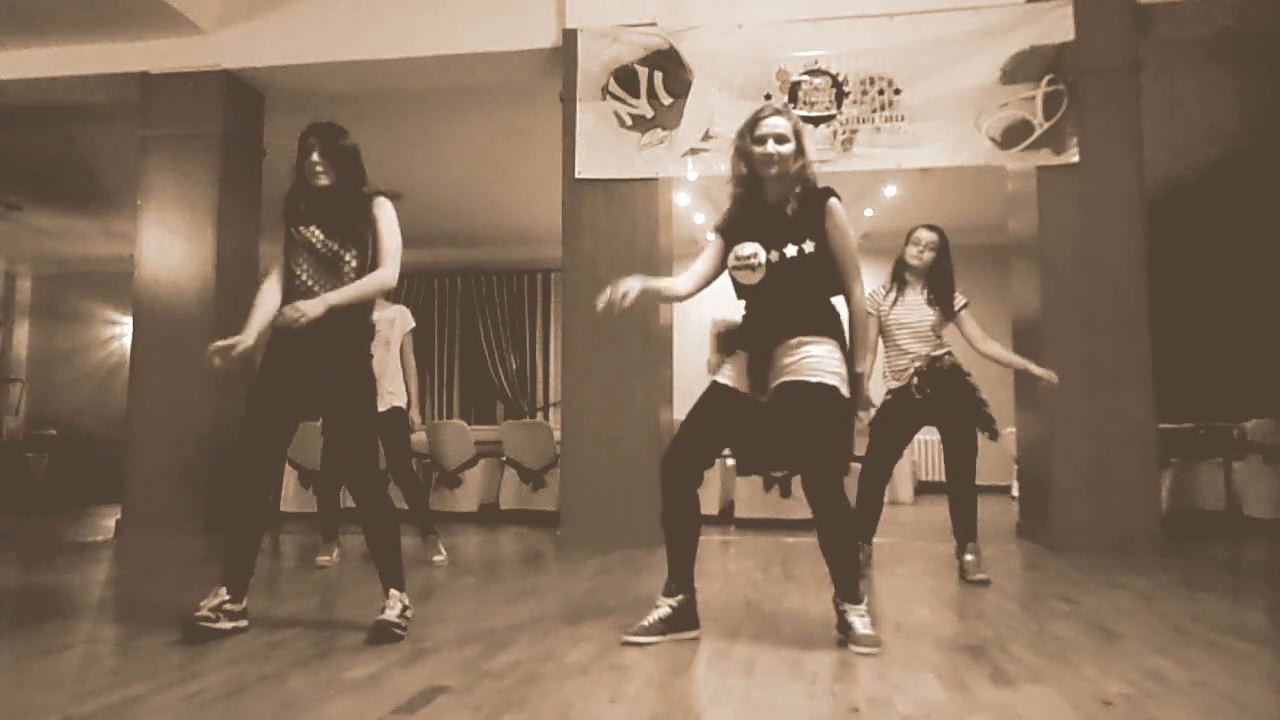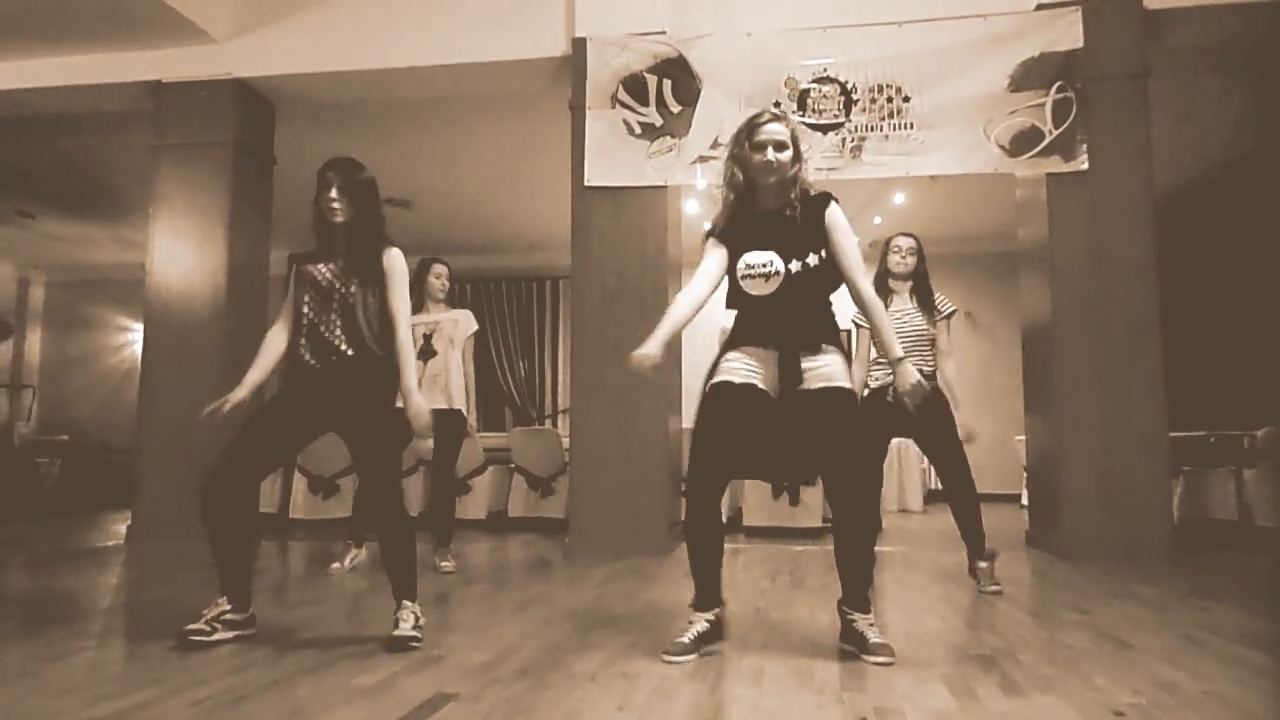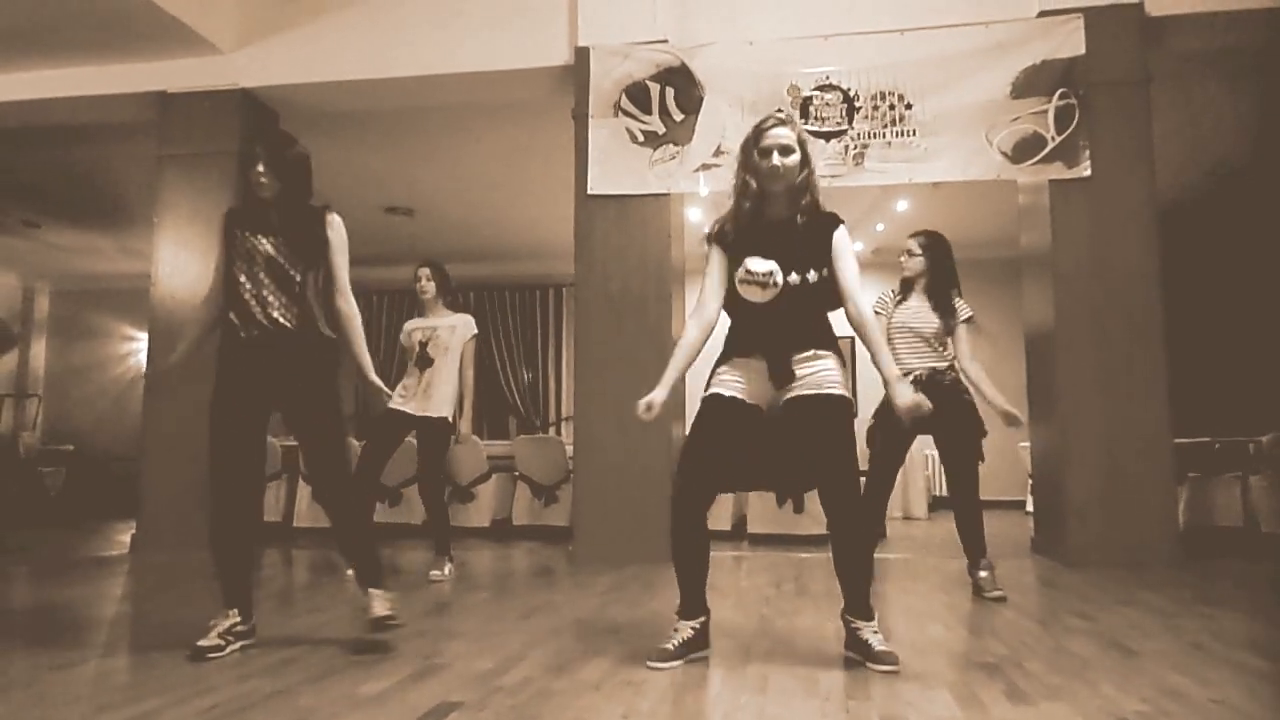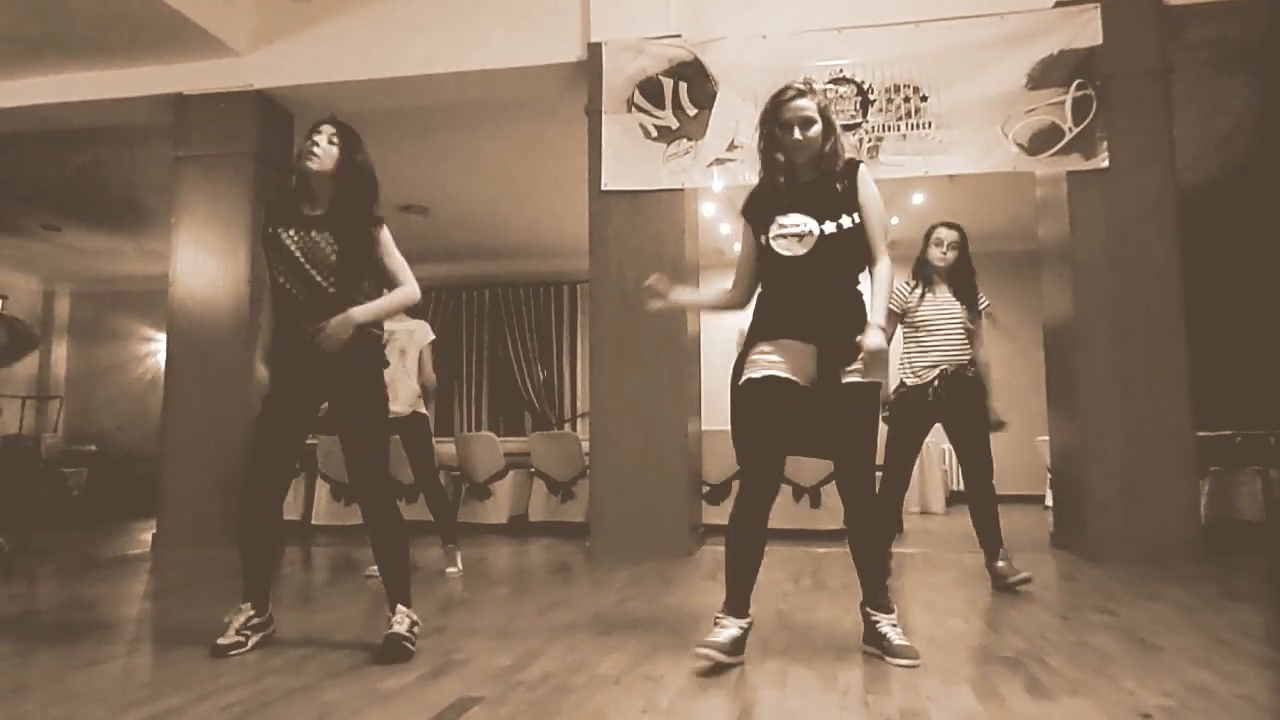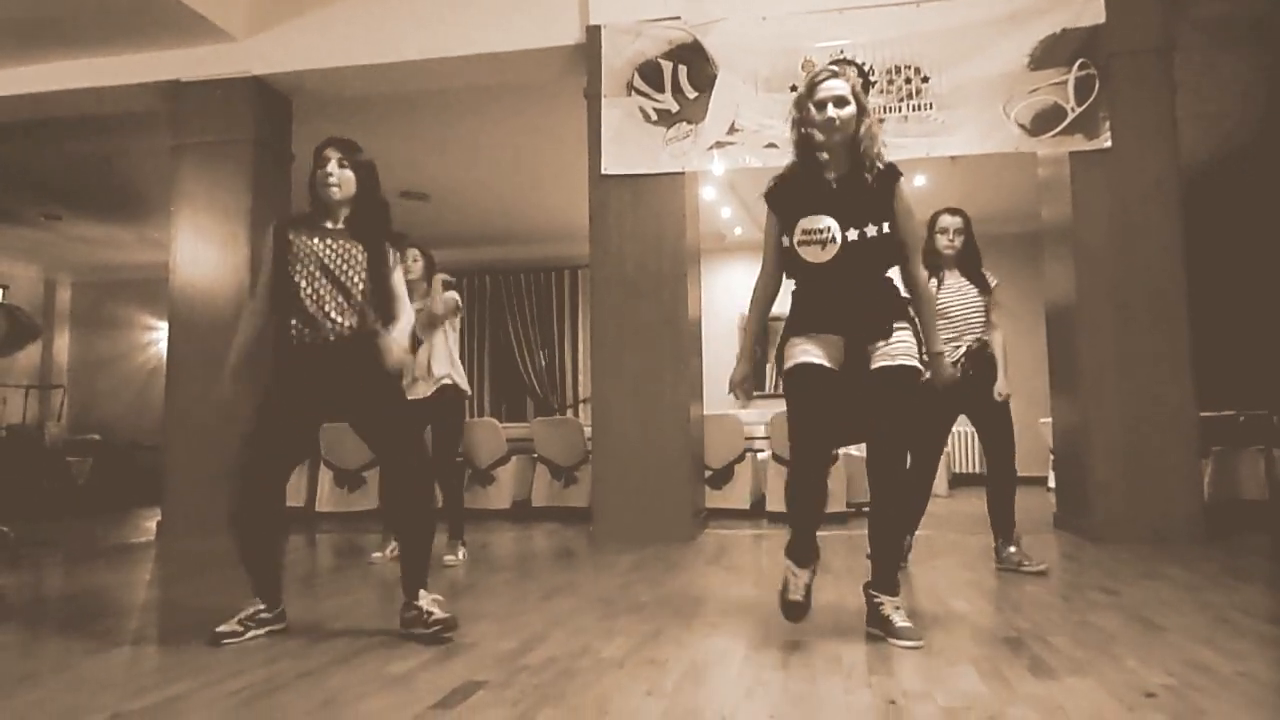
dt=1s
person 1, frame 1
left shoulder: (821, 206)
right shoulder: (734, 224)
left elbow: (855, 292)
right elbow: (689, 283)
left wrist: (856, 369)
right wrist: (642, 284)
left hip: (807, 350)
right hip: (747, 357)
left knee: (821, 481)
right knee: (677, 468)
left ankle: (852, 605)
right ankle: (678, 602)
person 1, frame 2
left shoulder: (820, 211)
right shoulder: (727, 229)
left elbow: (860, 285)
right elbow: (698, 288)
left wrist: (898, 359)
right wrist: (655, 340)
left hip: (816, 358)
right hip: (750, 358)
left knee: (851, 491)
right knee: (704, 486)
left ankle: (857, 616)
right ankle: (707, 613)
person 1, frame 3
left shoulder: (828, 228)
right shoulder: (729, 233)
left elbow: (857, 303)
right elbow: (704, 312)
left wrist: (894, 379)
right wrist: (663, 386)
left hip: (813, 366)
right hip: (744, 368)
left knee: (842, 500)
right knee: (690, 492)
left ankle: (861, 625)
right ankle: (692, 621)
person 1, frame 4
left shoulder: (853, 177)
right shoulder: (763, 199)
left elbow: (880, 260)
right elbow: (738, 292)
left wrist: (875, 327)
right wrist: (681, 297)
left hip: (845, 343)
right hip: (777, 344)
left knee: (858, 484)
right knee: (759, 478)
left ankle: (879, 616)
right ankle: (734, 619)
person 1, frame 5
left shoulder: (884, 181)
right shoulder: (788, 190)
left elbow: (912, 264)
right elbow: (768, 277)
left wrist: (934, 345)
right wrist: (745, 358)
left hip: (884, 329)
right hip: (814, 331)
left knee: (889, 467)
right knee: (811, 454)
left ankle: (883, 597)
right ankle: (800, 554)
person 2, frame 1
left shoulder: (374, 207)
right shoulder: (295, 215)
left elbow: (389, 272)
right elbow: (277, 278)
left wrist: (322, 302)
right wrist: (247, 334)
left hip: (342, 352)
right hip: (284, 352)
left knee: (359, 473)
right knee: (253, 472)
left ankle: (395, 595)
right ankle: (232, 595)
person 2, frame 2
left shoulder: (386, 257)
right shoulder: (303, 263)
left elbow: (401, 324)
right elbow: (283, 326)
left wrist: (410, 390)
right wrist: (247, 385)
left hip: (365, 388)
right hip: (304, 387)
left knee: (383, 496)
right knee: (224, 485)
left ankle: (406, 607)
right ankle: (236, 605)
person 2, frame 3
left shoulder: (324, 224)
right shoulder: (235, 223)
left elbow: (341, 299)
right elbow: (222, 296)
left wrist: (367, 368)
right wrist: (178, 356)
left hip: (305, 361)
right hip: (243, 363)
left knee: (331, 478)
right knee: (231, 488)
left ankle: (374, 588)
right ankle: (237, 613)
person 2, frame 4
left shoulder: (361, 220)
right shoulder: (279, 218)
left elbow: (410, 290)
right elbow: (276, 299)
left wrist: (354, 316)
right wrist: (261, 357)
left hip: (355, 364)
right hip: (296, 364)
left knee: (372, 487)
right knee: (261, 485)
left ankle: (402, 611)
right ankle: (255, 609)
person 2, frame 5
left shoulder: (376, 239)
right shoulder: (285, 233)
left elbow: (402, 302)
right elbow: (261, 303)
left wrist: (401, 333)
right wrist: (235, 366)
left hip: (366, 371)
right hip: (299, 372)
left knee: (414, 475)
right knee: (255, 489)
left ankle: (416, 599)
right ankle: (269, 605)
person 3, frame 1
left shoulder: (947, 297)
right shoulder: (880, 297)
left elbow: (981, 341)
right elbow: (868, 351)
left wrist: (1032, 368)
left hip: (948, 387)
right hip: (903, 394)
left knee: (961, 473)
right knee: (873, 470)
left ankle: (968, 552)
right ankle: (860, 549)
person 3, frame 2
left shoulder: (934, 303)
left elbow: (946, 359)
right elbow: (859, 363)
left wrist: (957, 412)
left hip: (925, 398)
right hip: (878, 401)
left knee: (958, 478)
left ankle: (980, 559)
person 3, frame 3
left shoulder: (953, 305)
right shoulder: (888, 300)
left elbow: (969, 361)
left wrist: (1000, 403)
left hip: (945, 396)
left knee: (964, 483)
right knee: (877, 483)
left ankle: (980, 568)
person 3, frame 4
left shoulder: (971, 296)
right shoulder: (905, 292)
left elbow: (978, 352)
left wrist: (988, 403)
right wrist: (888, 390)
left hip: (963, 391)
right hip: (916, 393)
left knee: (980, 475)
right knee: (895, 476)
left ankle: (997, 561)
person 3, frame 5
left shoulder: (982, 279)
left elbow: (996, 332)
left wrist: (1002, 378)
left hip: (983, 375)
left knee: (1002, 461)
right knee: (922, 464)
left ankle: (1007, 547)
right ankle: (900, 541)
person 4, frame 1
left shoulder: (399, 314)
left elbow: (408, 362)
left wrist: (415, 406)
left hip: (390, 404)
left knee: (403, 471)
right knee: (331, 473)
left ankle: (431, 536)
right ankle: (330, 540)
person 4, frame 2
left shoulder: (463, 318)
right shoulder: (409, 323)
left elbow: (468, 368)
left wrist: (472, 411)
left hip: (450, 406)
left knee: (444, 476)
left ankle: (443, 548)
right ankle: (356, 543)
person 4, frame 3
left shoulder: (463, 323)
right shoulder: (411, 326)
left elbow: (468, 372)
left wrist: (466, 416)
left hip: (438, 412)
right hip: (400, 406)
left knee: (430, 485)
right knee: (365, 471)
left ankle: (443, 555)
person 4, frame 4
left shoulder: (419, 328)
left elbow: (427, 377)
left wrist: (429, 384)
left hip: (410, 411)
left knee: (428, 479)
left ankle: (451, 547)
person 4, frame 5
left shoulder: (449, 298)
left elbow: (435, 313)
left wrist: (437, 282)
left hip: (446, 389)
right hip: (412, 394)
left knee: (444, 466)
left ankle: (456, 540)
right ankle: (393, 538)
